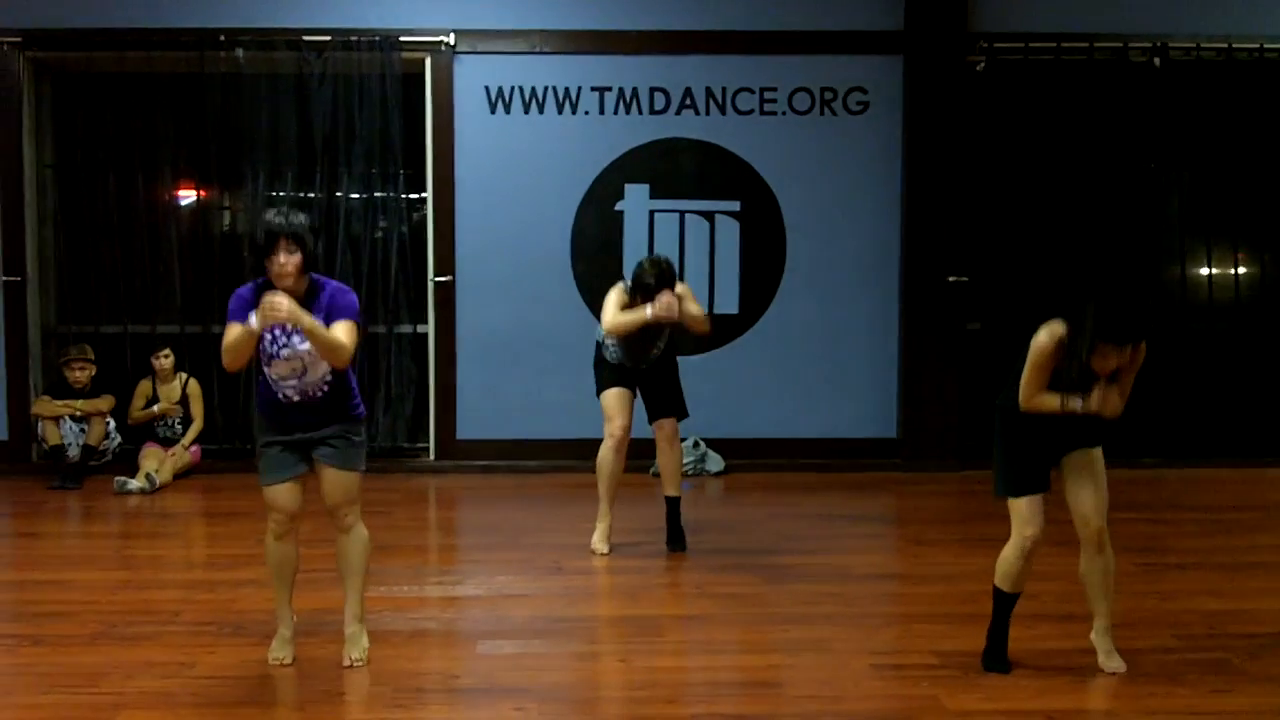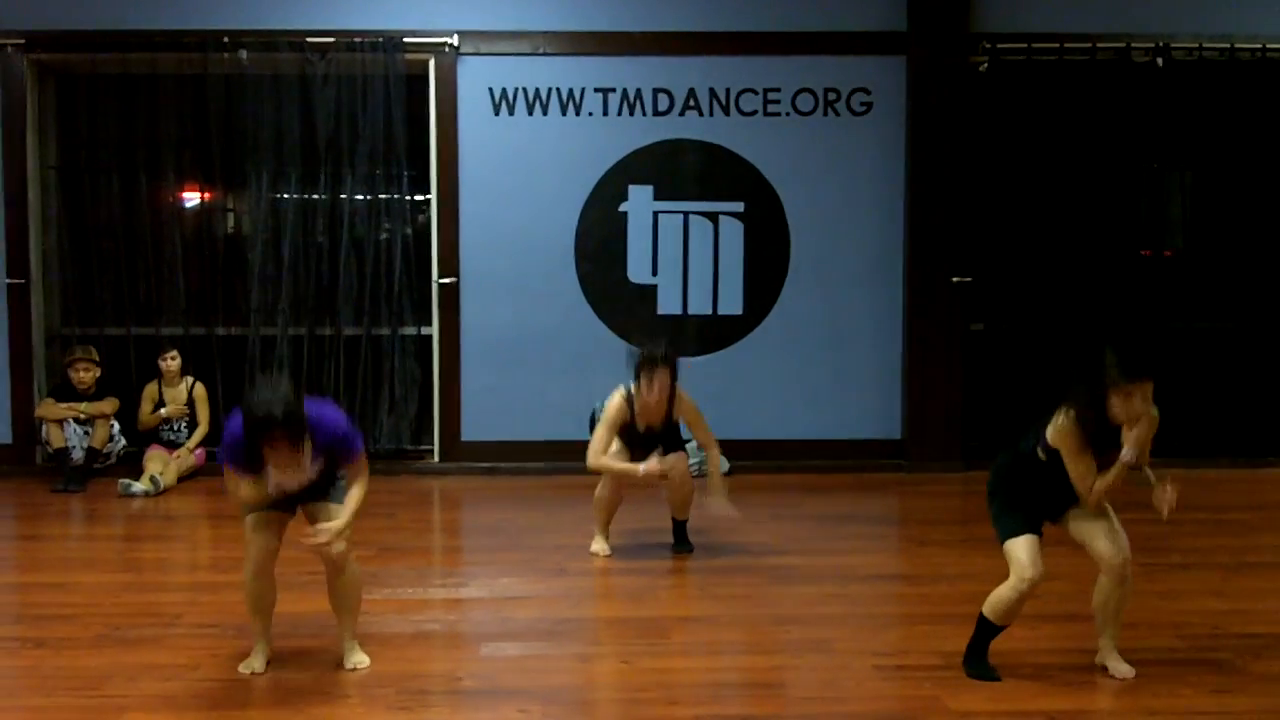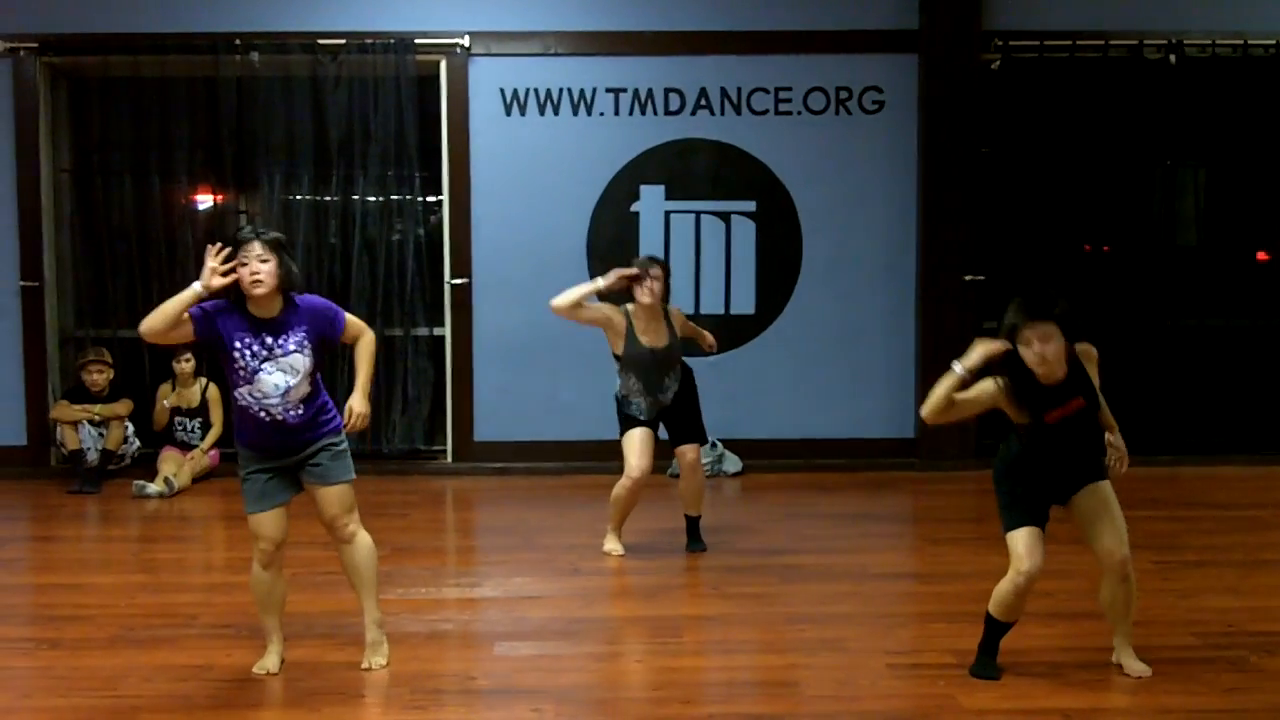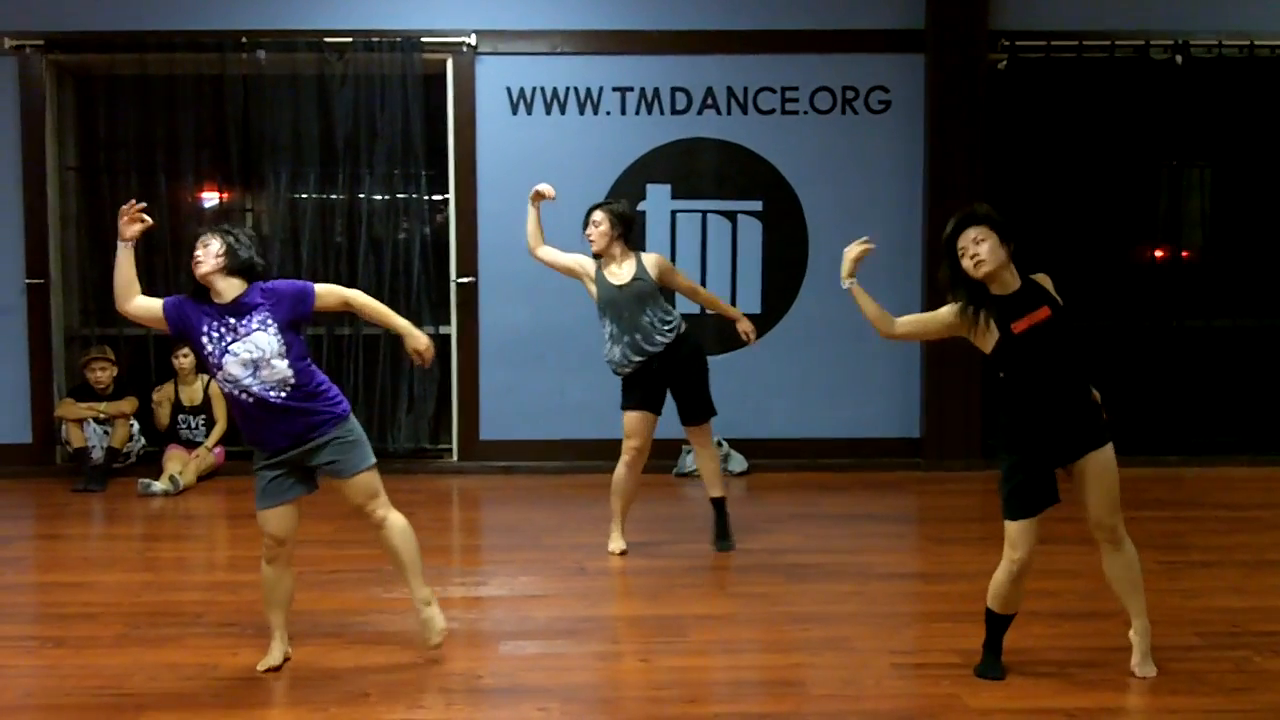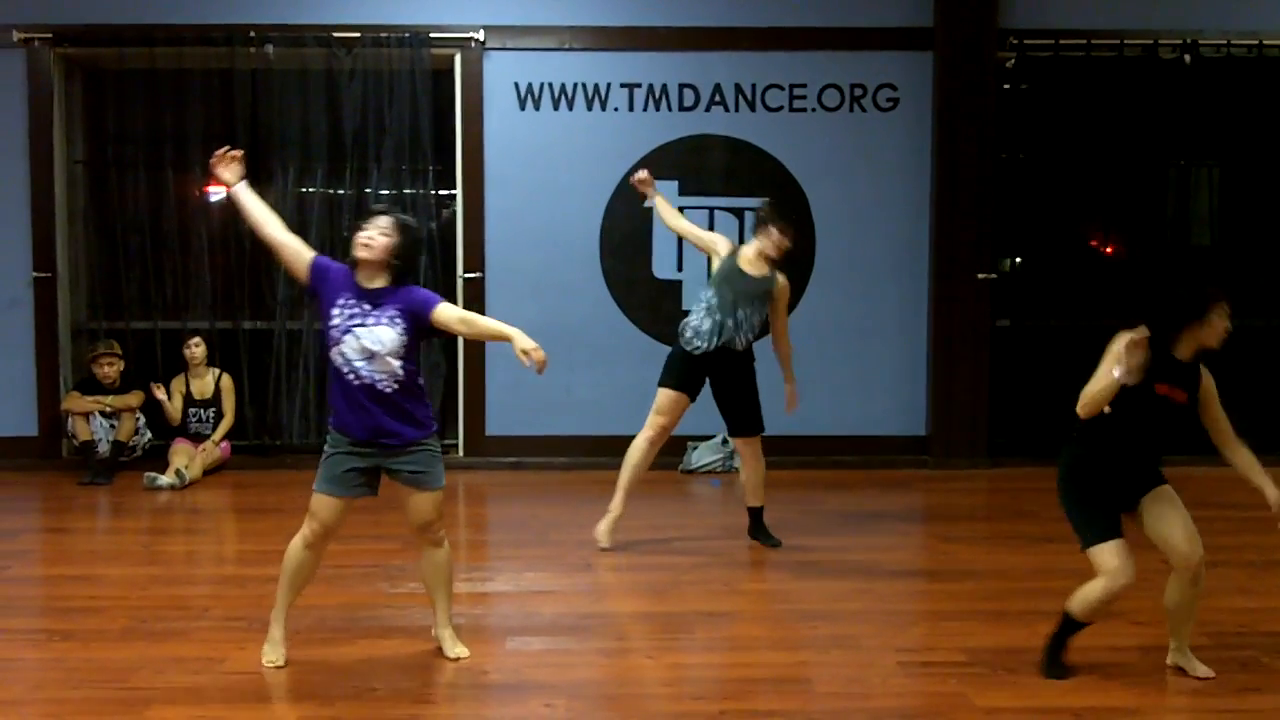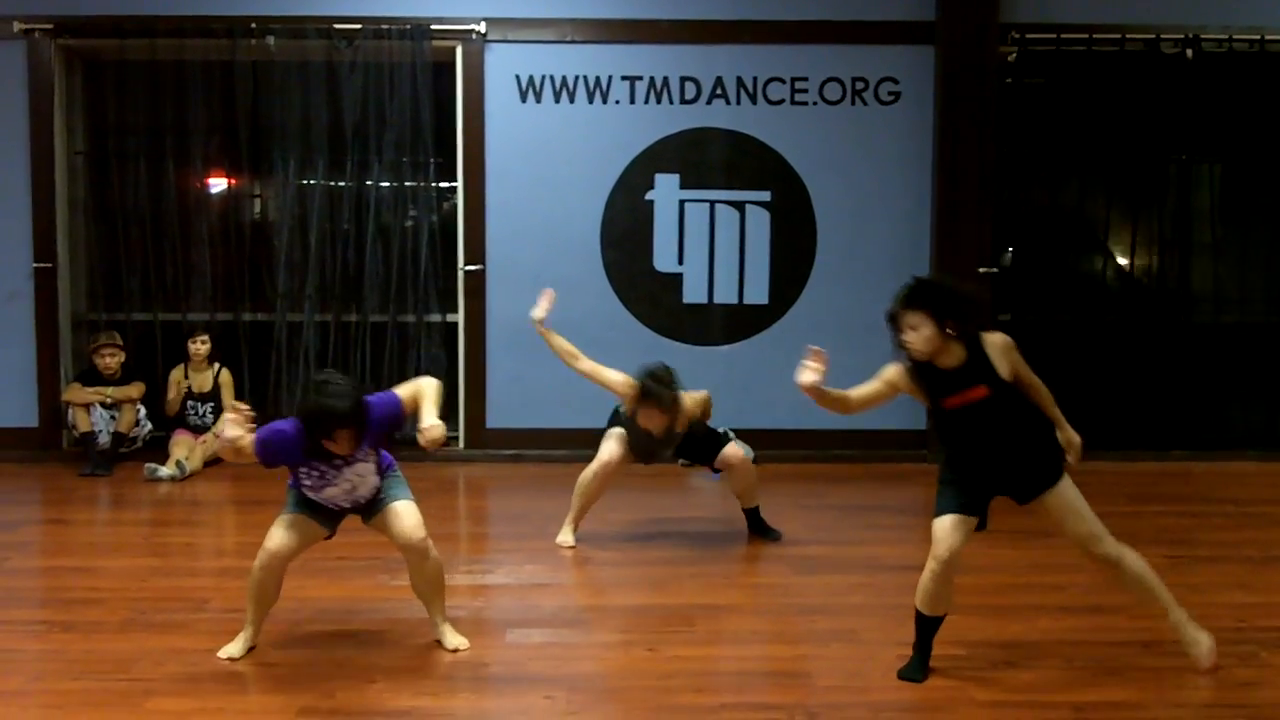
dt=0.7s
person 1, frame 1
left shoulder: (336, 296)
right shoulder: (248, 298)
left elbow: (342, 355)
right elbow: (230, 360)
left wrist: (299, 317)
right wrist: (258, 322)
left hip: (337, 423)
right hip: (278, 428)
left knee: (345, 517)
right knee: (282, 520)
left ankle: (354, 625)
right ankle: (284, 625)
person 1, frame 2
left shoulder: (330, 424)
right shoulder: (238, 432)
left elbow: (359, 476)
right elbow: (241, 495)
left wrist: (342, 522)
right wrist: (271, 482)
left hip: (326, 483)
right hip: (267, 494)
left knee: (336, 552)
right knee: (258, 559)
left ankle: (351, 641)
right ankle: (260, 644)
person 1, frame 3
left shoulder: (311, 311)
right shoulder: (221, 319)
left elbow: (363, 334)
right elbow: (150, 330)
left wrist: (361, 391)
right wrist: (201, 287)
left hip: (320, 439)
right hip: (259, 453)
left knee: (345, 527)
right knee: (267, 547)
left ankle: (374, 628)
right ankle: (273, 644)
person 1, frame 4
left shoulder: (277, 296)
right shoulder: (192, 312)
left elbow: (347, 297)
right elbow: (128, 304)
left wrist: (407, 330)
right wrist: (127, 243)
left hip: (328, 425)
right hip: (272, 447)
left knee: (377, 510)
right knee: (276, 544)
left ankle: (424, 601)
right ankle: (279, 642)
person 1, frame 5
left shoulder: (411, 299)
right shoulder: (332, 280)
left elbow: (461, 319)
right elbow: (276, 235)
left wrist: (514, 335)
right wrist: (238, 182)
left hip: (411, 438)
right hip: (348, 438)
left knee: (430, 530)
right knee: (316, 531)
left ankle: (443, 629)
right ankle: (276, 627)
person 1, frame 6
left shoulder: (372, 414)
right shoulder: (288, 436)
left elbow: (425, 383)
right elbow: (235, 454)
left wrist: (428, 417)
right wrist: (231, 438)
left hip: (379, 483)
right hip: (315, 500)
left knee: (416, 541)
right knee: (272, 553)
left ankle: (441, 624)
right ankle: (249, 632)
person 2, frame 1
left shoulder: (1133, 348)
right shoulder: (1052, 339)
left elbow: (1115, 408)
right elbow: (1027, 397)
left wrist: (1106, 403)
right wrist: (1082, 402)
left hip: (1078, 431)
right hip: (1024, 426)
left knee: (1095, 531)
right knee: (1027, 535)
left ankle: (1102, 634)
right ankle: (997, 637)
person 2, frame 2
left shoulder: (1146, 417)
right shoulder: (1071, 424)
left elbow: (1140, 461)
right elbow: (1092, 498)
left wrist: (1158, 488)
right wrist: (1125, 453)
left hip: (1070, 488)
right hip: (1017, 488)
left knee: (1117, 559)
right knee: (1027, 575)
left ankle: (1107, 649)
right ankle: (976, 651)
person 2, frame 3
left shoulder: (1085, 356)
right shoulder: (1007, 387)
right elbow: (931, 414)
left wrist: (1113, 432)
right wrist: (965, 365)
left hip: (1081, 466)
right hip: (1024, 476)
left knee: (1118, 560)
right knee: (1026, 569)
left ankle: (1123, 648)
right ankle: (985, 651)
person 2, frame 4
left shoulder: (1042, 285)
right shoulder: (969, 314)
right elbow: (890, 327)
left wrist: (1085, 385)
right wrist: (850, 279)
left hip: (1082, 422)
right hip: (1027, 437)
left knee: (1110, 531)
right knee: (1018, 557)
left ankle: (1140, 633)
right ankle: (991, 649)
person 2, frame 5
left shoulder: (1199, 377)
right shoulder: (1133, 346)
left elbow: (1228, 442)
right elbow: (1084, 410)
right wrist: (1121, 371)
left hip: (1140, 472)
right hip: (1089, 472)
left knee: (1189, 559)
right knee: (1118, 576)
left ankle: (1178, 650)
right ankle: (1056, 643)
person 2, frame 6
left shoulder: (996, 346)
right shoulder: (907, 375)
left elbow: (1029, 382)
right elbow: (849, 404)
left wrist: (1062, 426)
right wrist: (816, 389)
left hip: (1027, 456)
right hip: (965, 470)
left knee: (1099, 543)
right knee: (943, 555)
left ankle: (1180, 621)
right ankle: (921, 654)
person 3, frame 1
left shoulder: (677, 292)
right shoulder: (620, 294)
left elbow: (703, 325)
right elbow: (609, 327)
left wrist: (679, 314)
right wrist: (649, 312)
left hip: (657, 361)
right hip: (615, 361)
left knee: (668, 434)
right knee: (617, 431)
left ankle: (674, 520)
right ankle: (603, 522)
person 3, frame 2
left shoulder: (680, 402)
right shoulder: (620, 401)
left elbow: (710, 445)
right elbow: (594, 460)
left wrist: (718, 491)
right wrist: (640, 469)
right hip: (618, 430)
left knee: (681, 472)
right knee: (615, 474)
left ankle: (680, 532)
right ankle: (600, 534)
person 3, frame 3
left shoulder: (673, 316)
right shoulder: (616, 319)
right elbow: (559, 305)
left wrist: (703, 335)
right wrist: (601, 283)
left hip: (678, 394)
right hip: (637, 405)
left knee: (691, 461)
right knee: (637, 472)
left ankle: (693, 531)
right ankle: (612, 533)
person 3, frame 4
left shoulder: (651, 263)
right shoulder: (588, 268)
left elbow: (694, 291)
right elbow: (537, 248)
left wrist: (736, 316)
right wrist: (534, 203)
left hip: (680, 353)
right hip: (639, 368)
left knee: (700, 435)
right knee: (633, 450)
left ankle: (720, 517)
right ankle: (617, 529)
person 3, frame 5
left shoulder: (779, 283)
right shoulder: (725, 249)
left elbow: (780, 333)
right elbow: (679, 223)
left wrist: (789, 378)
right wrist: (651, 193)
left hip: (736, 360)
right hip: (693, 350)
left knee: (749, 445)
right knee: (656, 429)
left ankle: (756, 523)
right ankle: (614, 511)
person 3, frame 6
left shoulder: (687, 405)
right shoulder: (629, 389)
left elbow: (705, 397)
right elbow: (579, 361)
left wrist: (701, 424)
right wrist: (541, 324)
left hip: (674, 437)
right hip: (628, 426)
left knee: (738, 458)
right knee: (606, 461)
left ankle: (755, 521)
right ankle: (569, 526)
